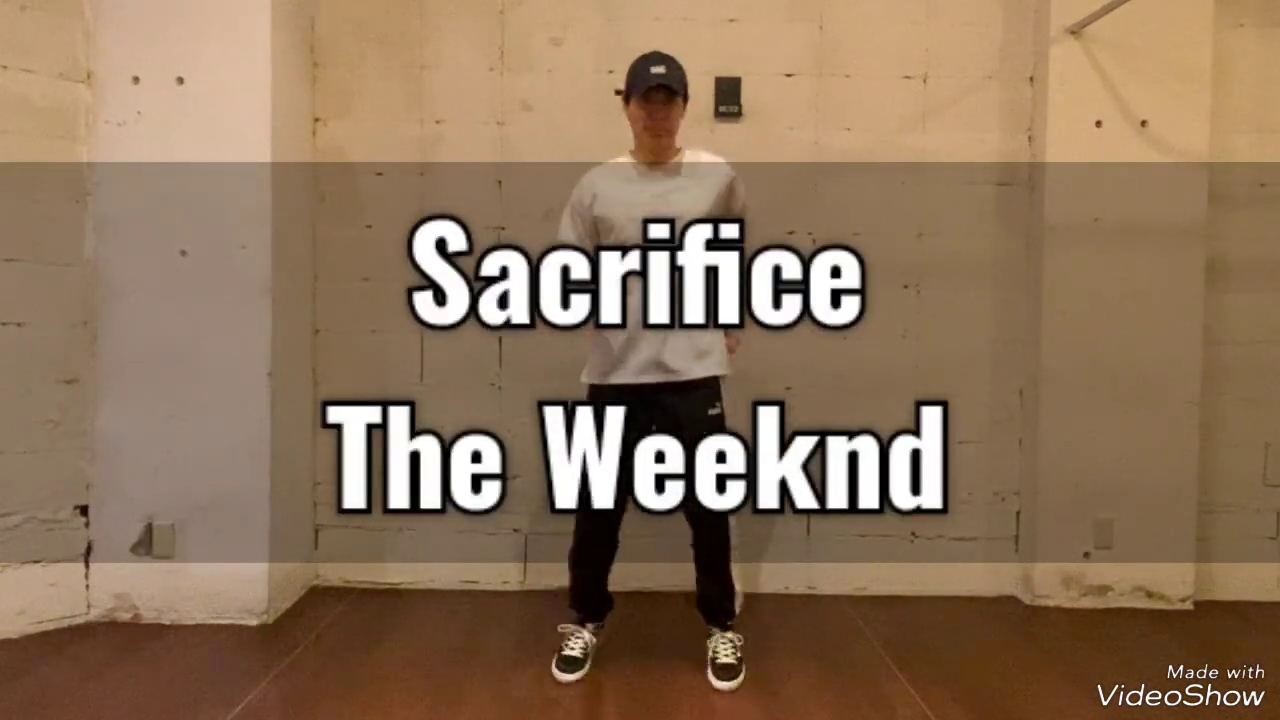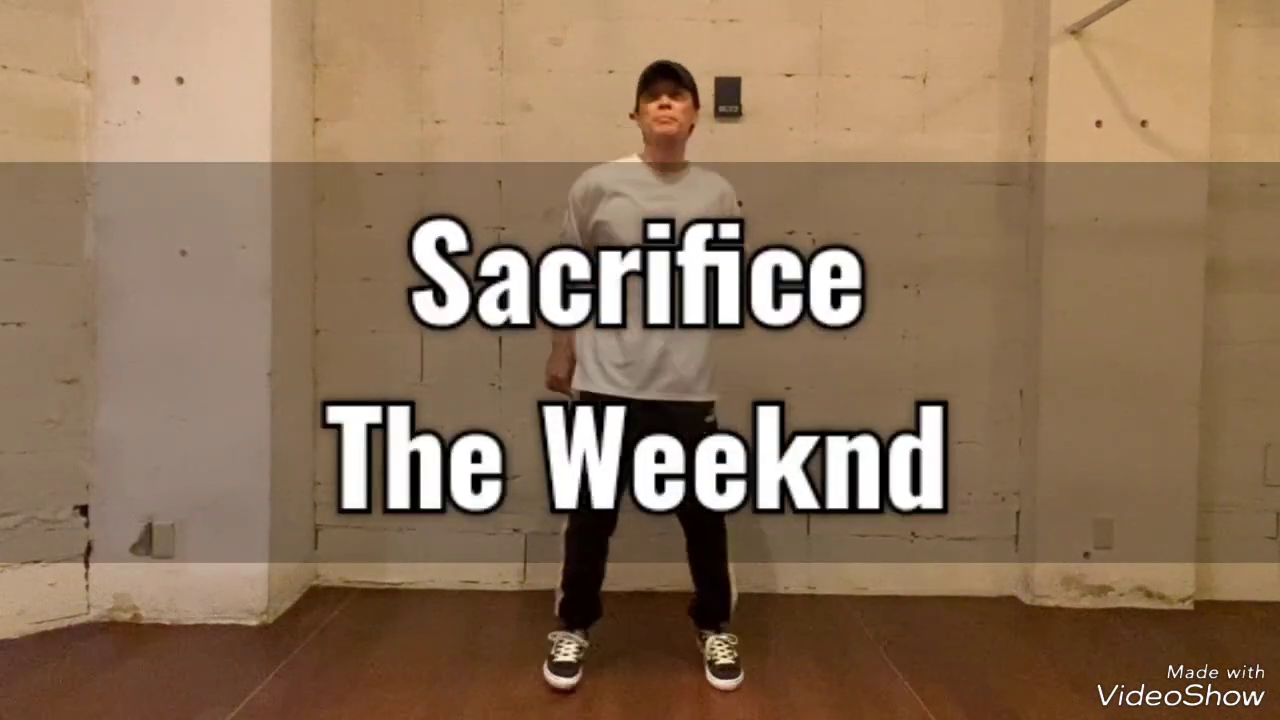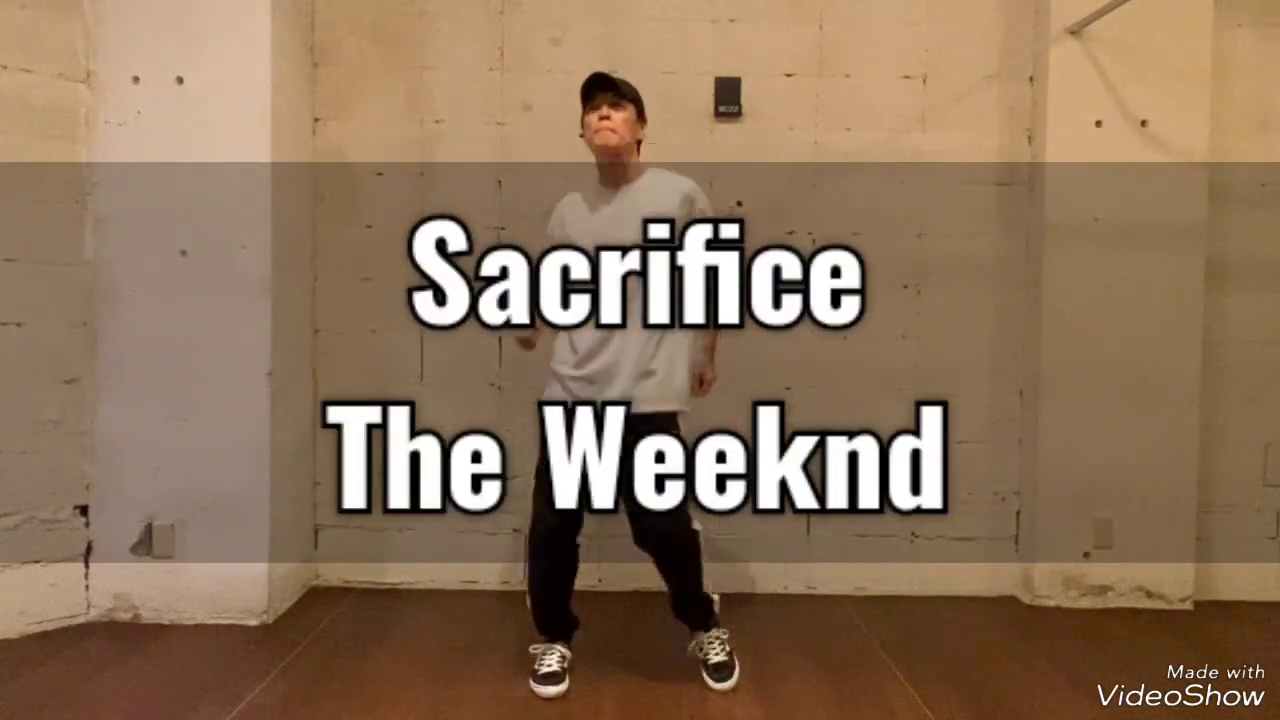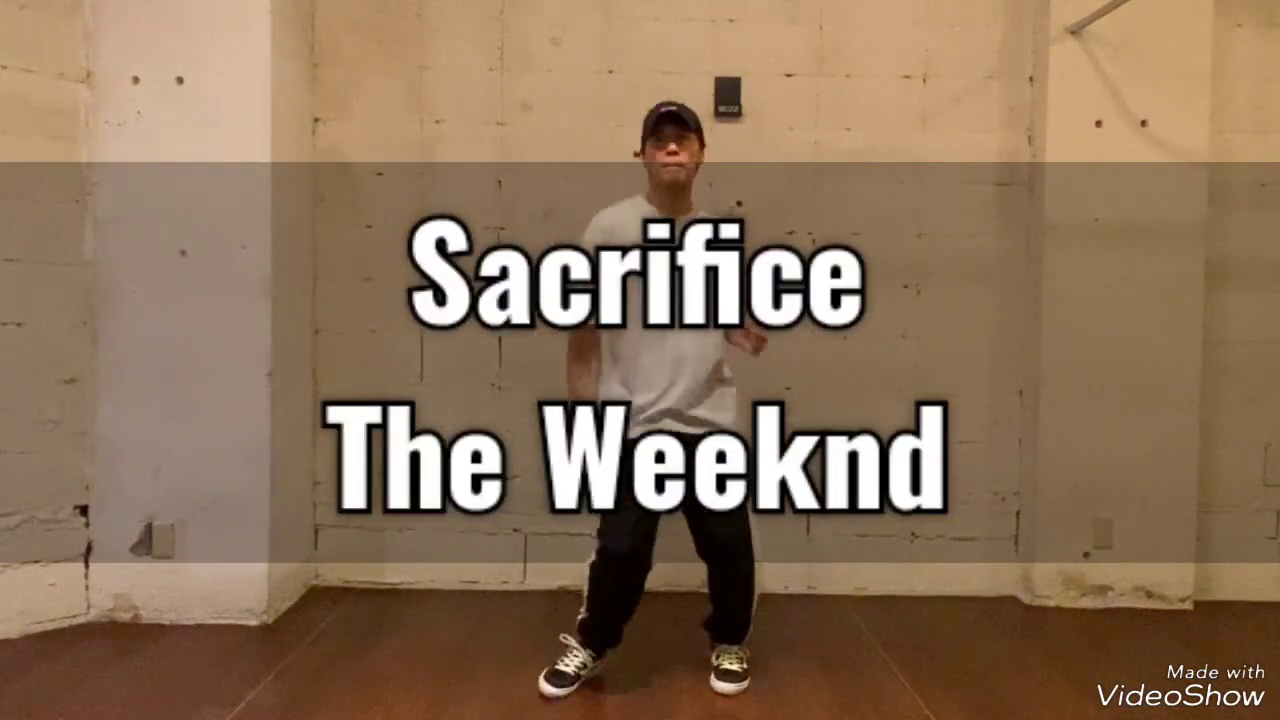
dt=0.4s
person 1, frame 1
left shoulder: (717, 177)
right shoulder: (597, 184)
left wrist: (725, 321)
left hip: (691, 372)
right hip: (617, 374)
left knee: (707, 507)
right knee: (598, 505)
left ankle: (722, 631)
right ankle: (585, 622)
person 1, frame 2
left shoulder: (718, 194)
right shoulder: (597, 185)
right wrist: (560, 352)
left hip: (685, 387)
right hip: (606, 384)
left knee: (703, 515)
right knee: (592, 514)
left ankle: (715, 630)
right ankle: (572, 629)
person 1, frame 3
left shoulder: (679, 193)
right shoulder: (567, 211)
left wrist: (706, 353)
right wrist: (535, 326)
left hip: (650, 396)
right hip: (573, 394)
left knee: (663, 527)
right knee: (551, 528)
left ankle: (706, 630)
right ankle: (555, 641)
person 1, frame 4
right shoulder: (611, 225)
right elbow: (581, 317)
left wrist: (748, 335)
right wrist: (582, 403)
left hip: (708, 421)
right hip: (631, 419)
left knee: (730, 545)
right knee: (621, 551)
left ankle: (729, 644)
right ankle: (588, 645)
